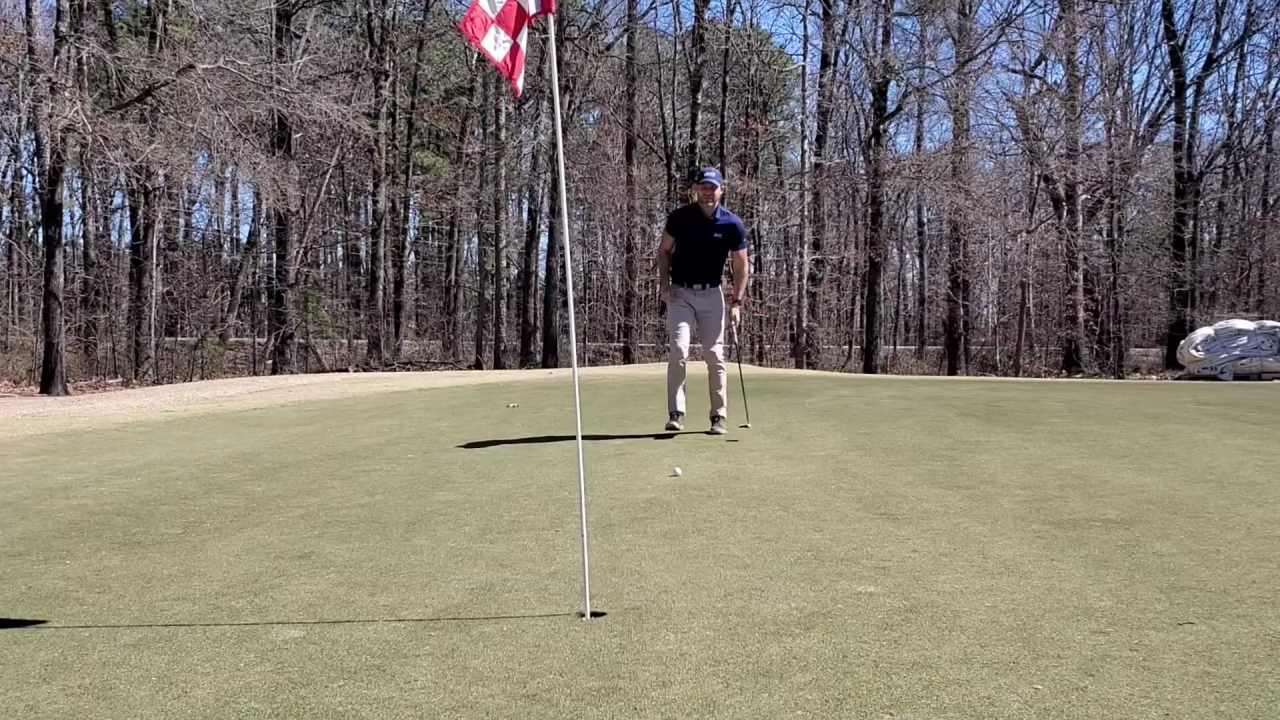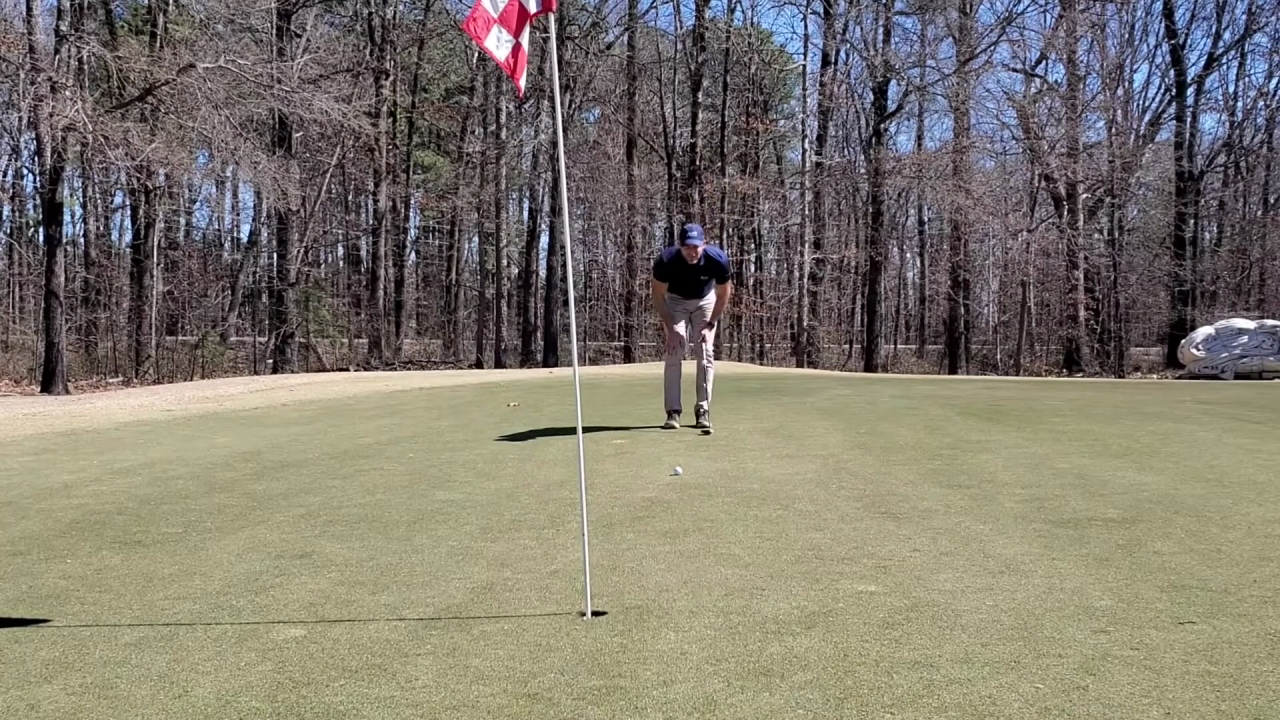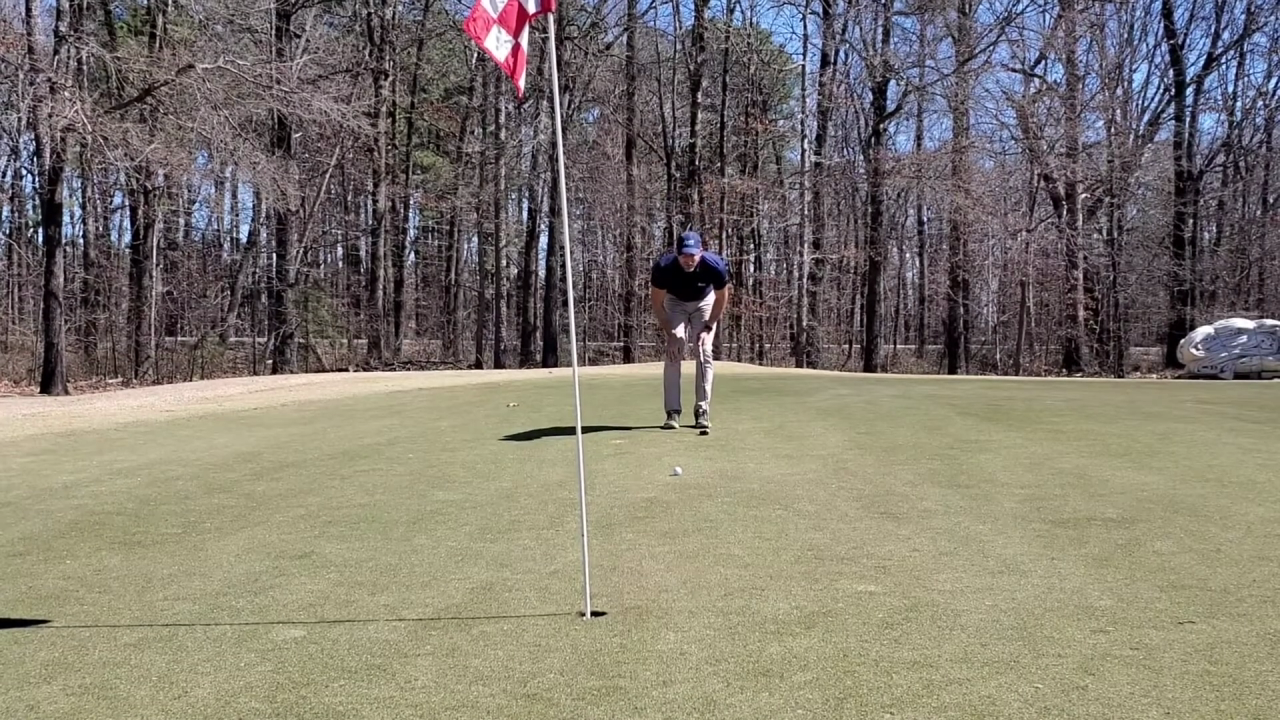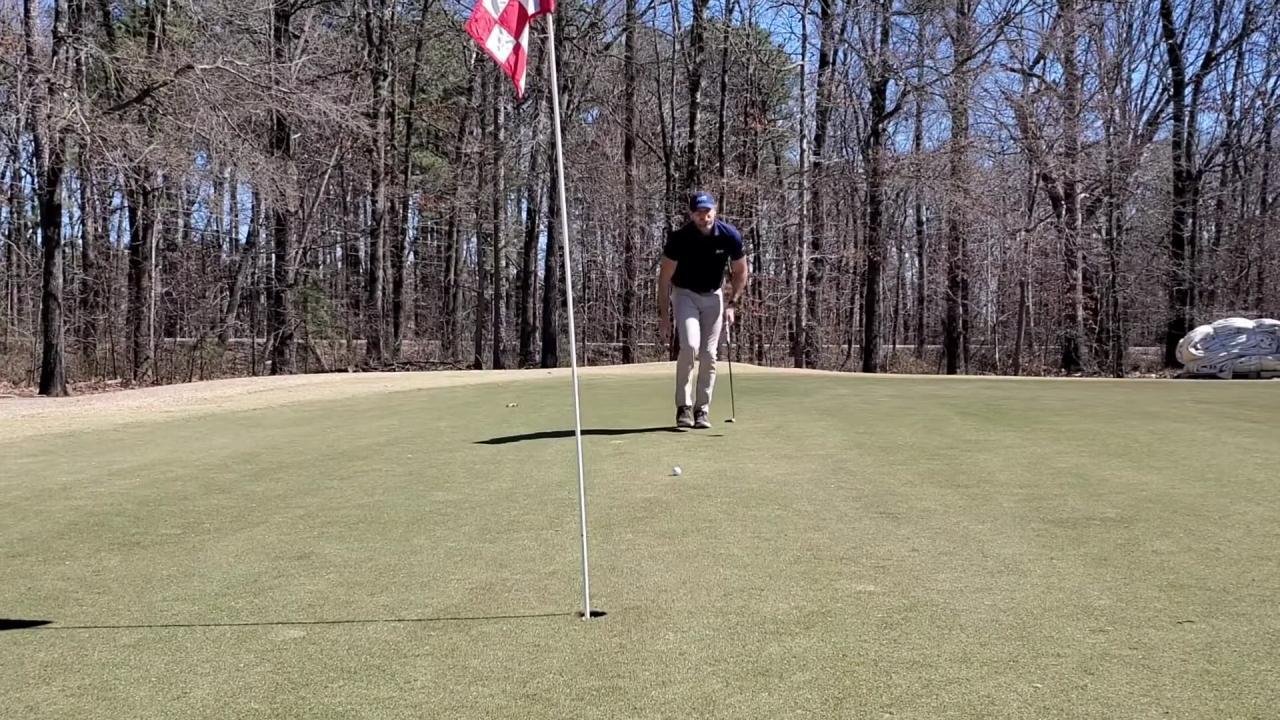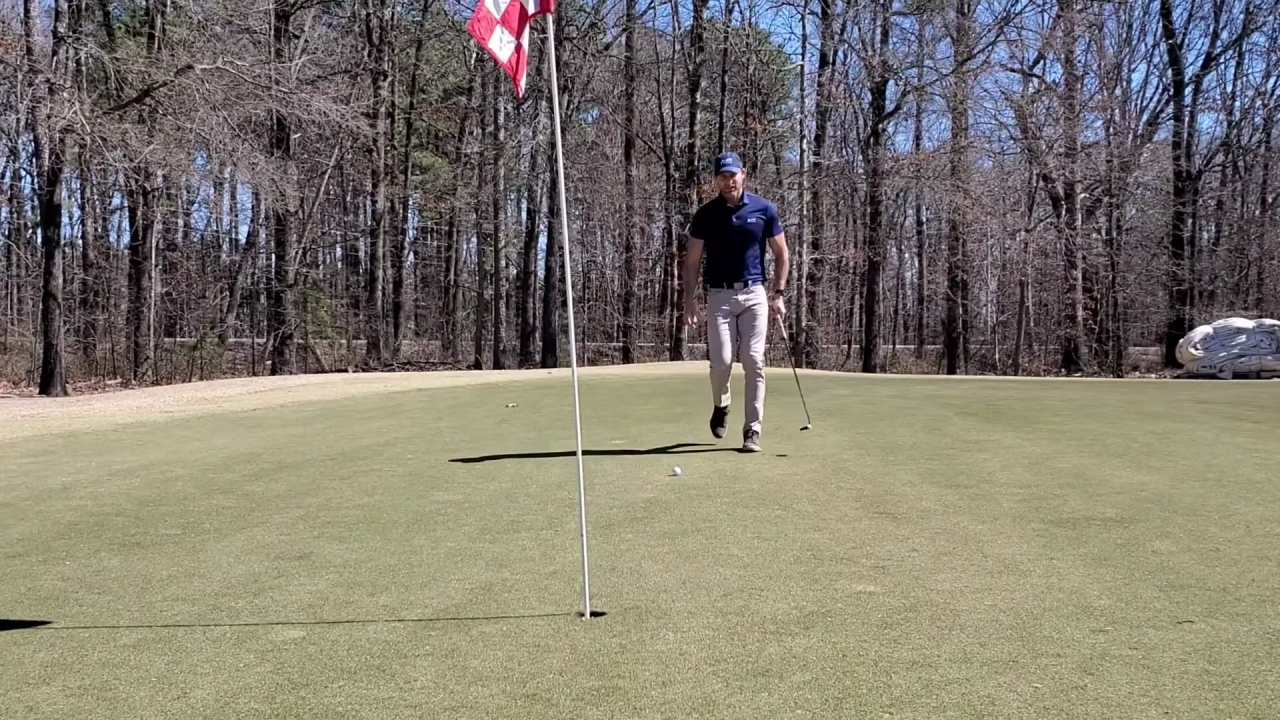
dt=1s
person 1, frame 1
left shoulder: (732, 223)
right shoulder: (679, 217)
left elbow: (741, 266)
right elbow: (664, 250)
left wrist: (736, 302)
right wrist: (664, 282)
left hip: (712, 294)
right hip: (680, 294)
left knee: (714, 356)
right knee: (679, 350)
left ankle: (719, 415)
right ankle: (676, 411)
person 1, frame 2
left shoulder: (718, 260)
right shoulder: (665, 261)
left elbow: (723, 294)
right elbow: (658, 296)
left wrist: (710, 324)
right wrist: (670, 329)
left hip: (705, 300)
right hip: (675, 301)
left knee: (705, 351)
right knee: (674, 351)
left ankle: (703, 410)
right ankle: (673, 411)
person 1, frame 3
left shoulder: (715, 266)
right shoulder: (663, 267)
left elbow: (722, 297)
right elbow: (657, 303)
left wrist: (708, 327)
right wrist: (669, 334)
left hip: (704, 301)
right hip: (675, 302)
left knee: (705, 351)
right knee: (673, 352)
left ankle: (702, 410)
right ankle: (673, 411)
person 1, frame 4
left shoulder: (730, 236)
right shoulder: (678, 238)
left elbow: (741, 272)
right elbow: (665, 278)
left wrist: (731, 304)
right wrist: (664, 317)
left hip: (713, 296)
right hip: (685, 294)
left knee: (708, 354)
right knee: (690, 346)
left ankle: (702, 409)
right ankle: (684, 407)
person 1, frame 5
left shoulder: (765, 209)
right shoulder: (705, 215)
left elbow: (781, 253)
right elbow: (692, 260)
left wrist: (778, 294)
right wrist: (689, 300)
left hip: (755, 295)
right hip: (720, 296)
left knee: (753, 362)
right knee: (721, 363)
left ankle: (752, 431)
right ankle: (720, 406)
